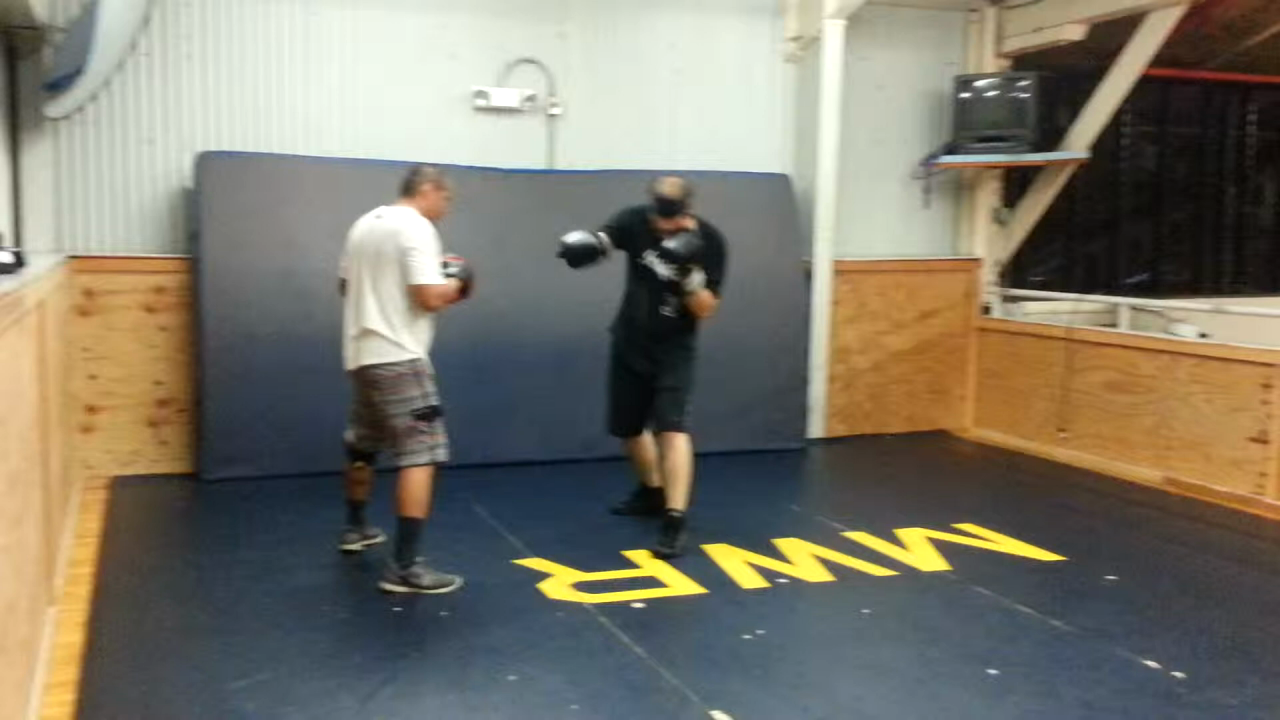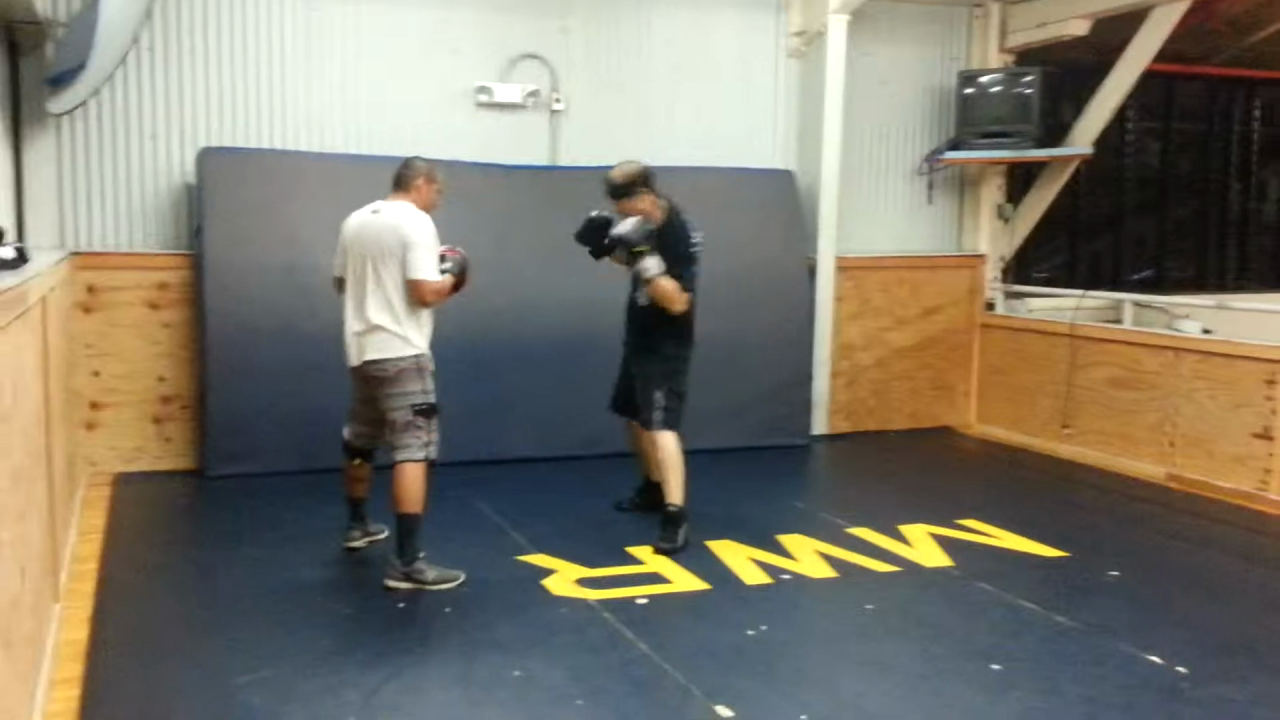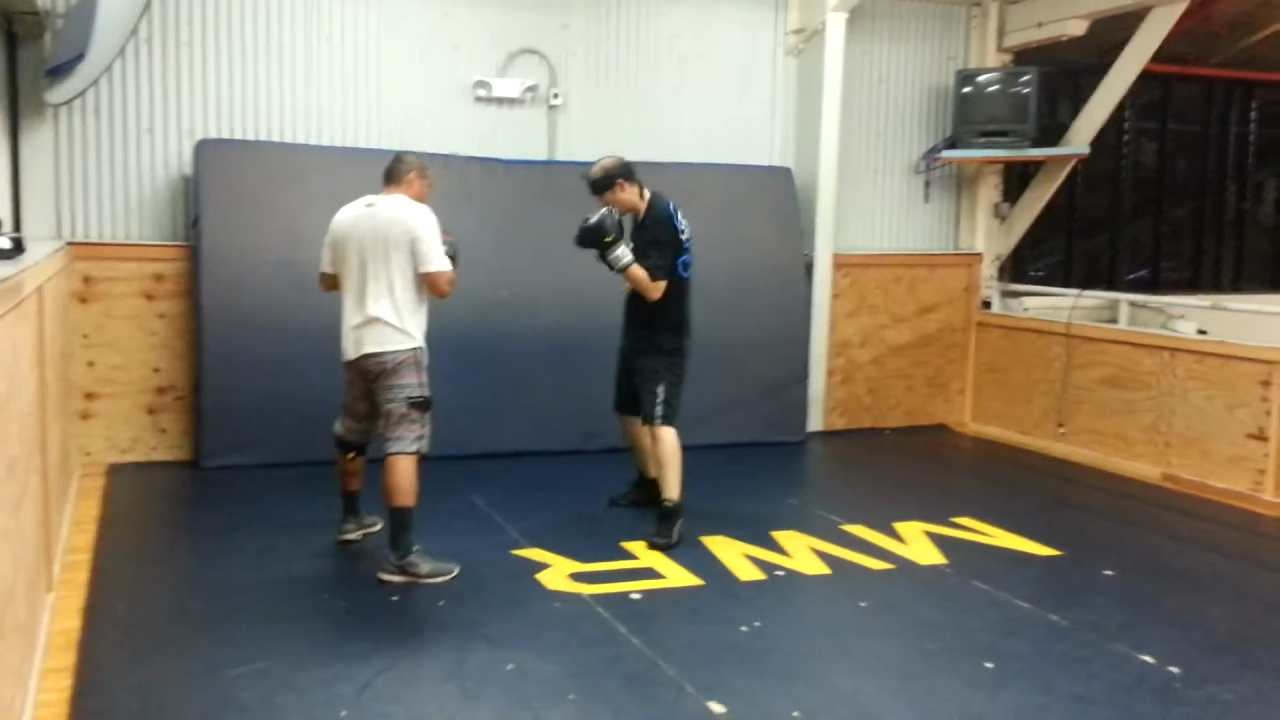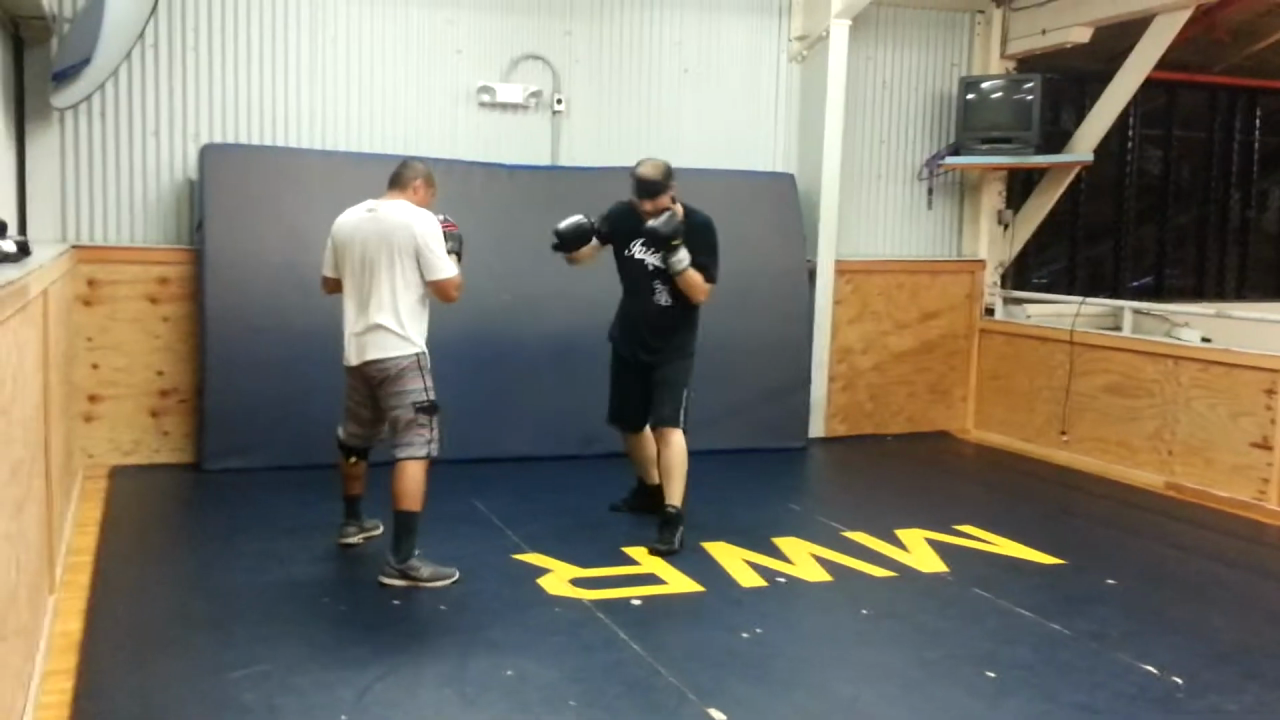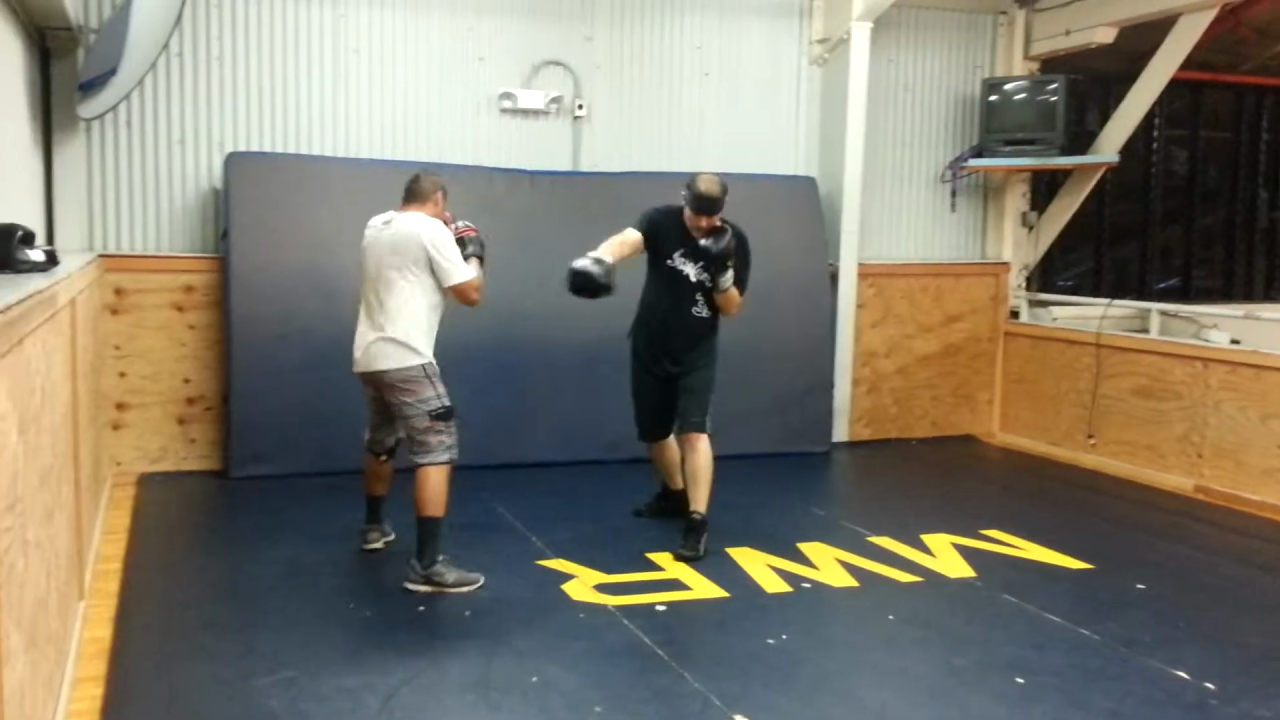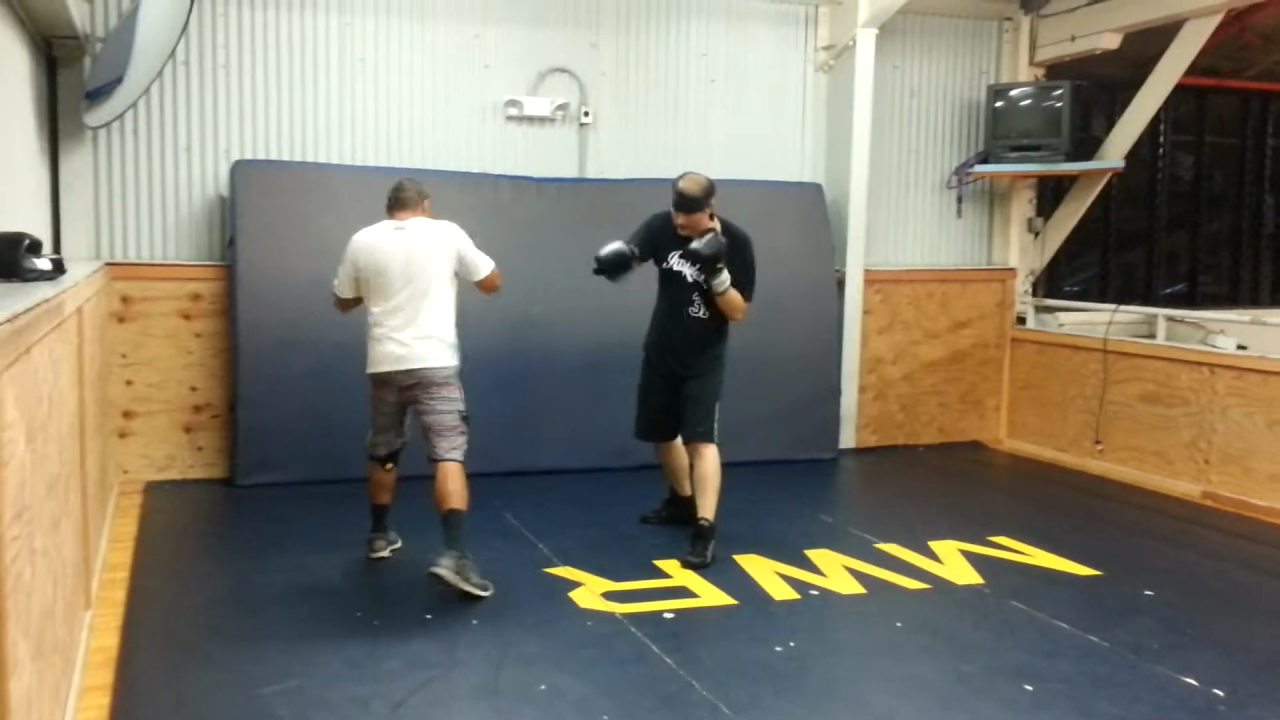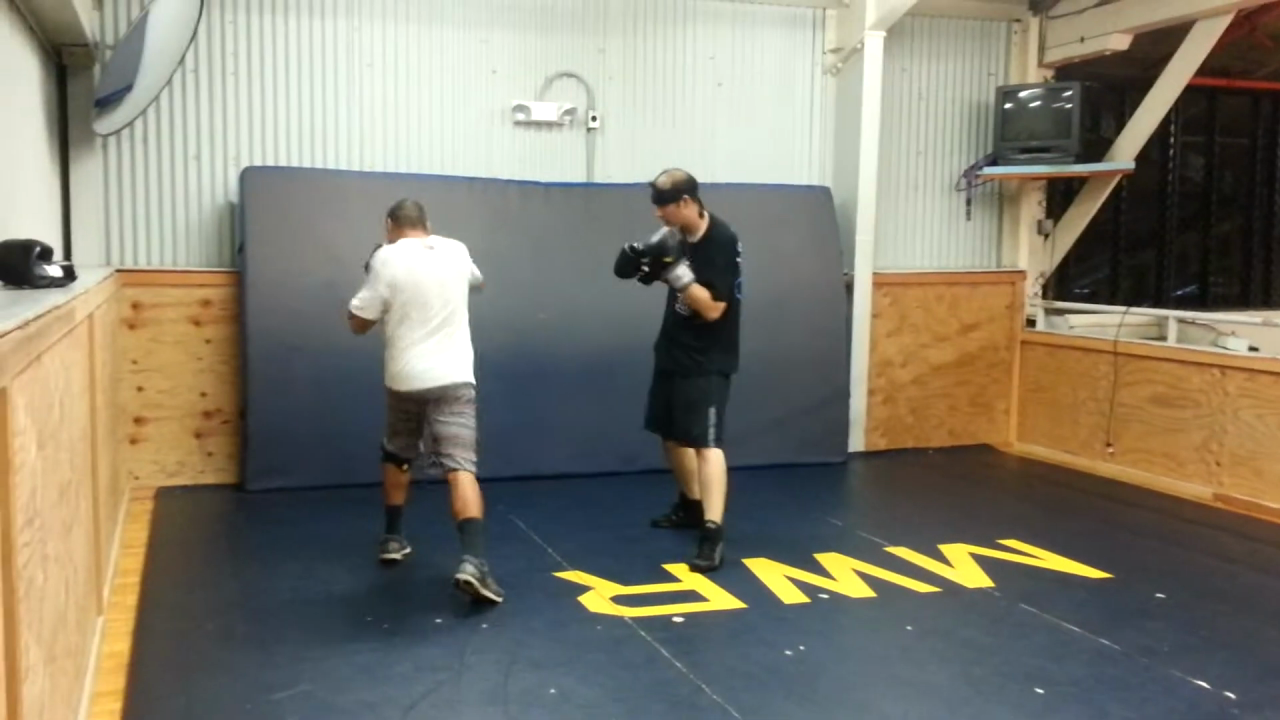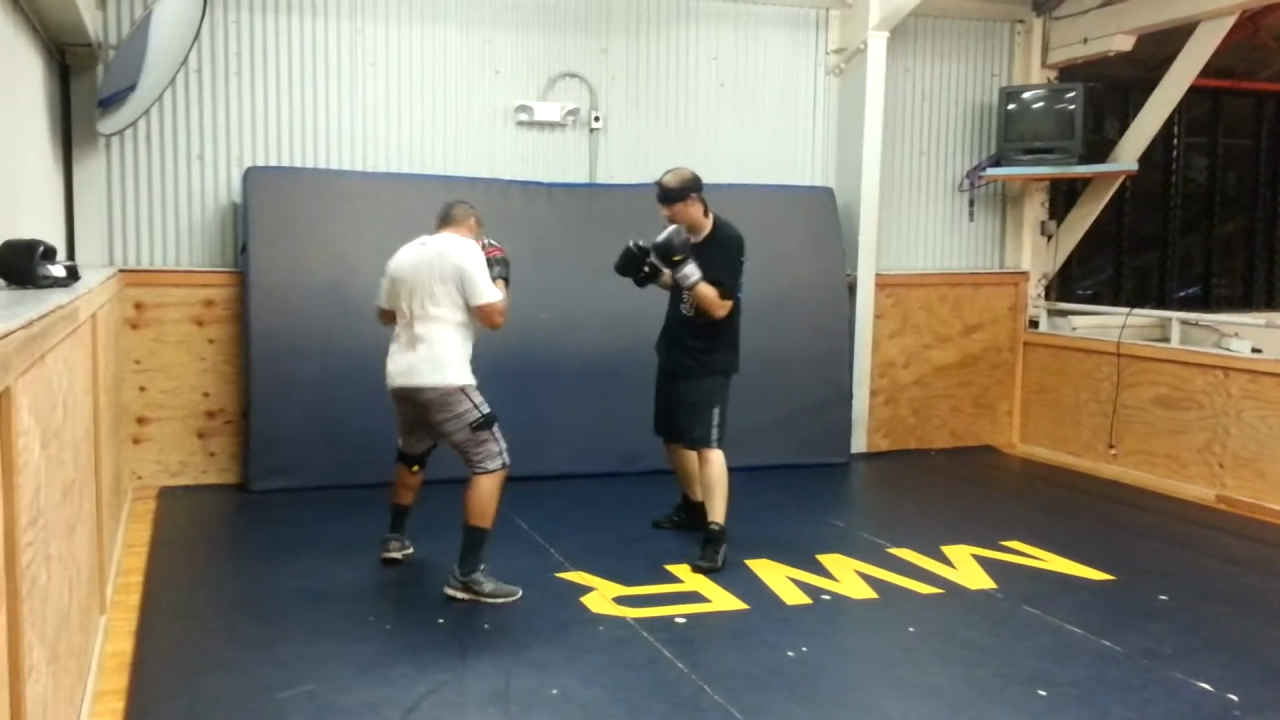
dt=0.3s
person 1, frame 1
left shoulder: (365, 224)
right shoulder: (416, 227)
left elbow: (346, 285)
right elbow: (429, 298)
right wrist: (455, 282)
left hip: (362, 356)
right hip: (398, 359)
left knee: (362, 446)
right knee: (421, 455)
left ankle: (355, 528)
right ankle: (404, 566)
person 1, frame 2
left shoulder: (356, 220)
right shoulder: (415, 222)
left elbow: (342, 282)
right elbow: (425, 294)
right wrist: (451, 274)
left hip: (362, 351)
right hip: (400, 355)
left knee: (360, 442)
right knee: (413, 451)
left ankle: (357, 525)
right ankle: (406, 562)
person 1, frame 3
left shoulder: (345, 216)
right shoulder: (416, 215)
left elbow: (328, 281)
right elbow: (442, 286)
right wrist: (444, 256)
left hip: (357, 346)
right hip: (398, 347)
left knee: (353, 436)
right knee: (404, 445)
left ankle: (352, 518)
right ankle: (401, 556)
person 1, frame 4
left shoulder: (345, 220)
right shoulder: (420, 221)
left elbow: (330, 283)
right elbow: (450, 291)
right wrist: (452, 251)
left hip: (358, 351)
right hip: (400, 353)
left knee: (355, 441)
right knee: (414, 450)
left ankle: (353, 521)
right ankle: (402, 560)
person 1, frame 5
left shoulder: (375, 228)
right shoulder: (431, 232)
right elbow: (470, 293)
right wrist: (473, 254)
left hip: (369, 360)
right hip: (407, 362)
left knee: (380, 444)
right knee: (436, 453)
left ankle: (374, 526)
right ankle: (426, 566)
person 1, frame 6
left shoulder: (363, 241)
right shoulder: (447, 233)
left elbow: (343, 302)
right elbow: (493, 283)
right wrist: (462, 260)
left hip: (385, 364)
right hip: (434, 363)
left knee: (383, 450)
right knee: (449, 454)
left ankle: (380, 535)
right ankle: (454, 555)
person 1, frame 7
left shoulder: (386, 259)
right shoulder: (455, 252)
left elbow: (358, 324)
right elbow: (475, 280)
left hip: (404, 379)
right hip: (454, 377)
left knee: (398, 454)
right knee: (460, 467)
left ankle: (393, 539)
right ankle: (474, 564)
person 1, frame 8
left shoulder: (403, 255)
right shoulder: (467, 251)
left elbow: (386, 314)
right elbow: (495, 317)
right wrist: (499, 279)
left hip: (403, 378)
right hip: (444, 379)
left knee: (412, 454)
right knee: (491, 463)
left ankle: (395, 538)
right ankle: (467, 575)
person 2, frame 1
left shoulder: (709, 241)
right shoulder: (635, 220)
left elbow: (706, 310)
right elbow: (597, 244)
left wrist: (690, 272)
right wrist: (581, 246)
left hip: (673, 350)
right hip: (629, 344)
left knee: (672, 430)
right knee: (629, 427)
left ankle: (676, 520)
right ankle: (652, 492)
person 2, frame 2
left shoulder: (676, 232)
right shoulder: (641, 216)
left elbow: (677, 303)
right elbow: (619, 257)
left wrist: (643, 256)
right wrist: (603, 241)
left hip: (665, 346)
right hip: (640, 338)
left knee: (659, 425)
right knee: (634, 416)
left ankle: (675, 516)
right ankle: (654, 487)
person 2, frame 3
left shoulder: (660, 218)
right shoulder: (635, 214)
left elbow: (654, 288)
left wrist: (615, 246)
right wrist: (605, 243)
left hip: (663, 340)
right hip: (638, 333)
left knee: (658, 420)
right knee: (629, 412)
left ankle: (671, 511)
right ankle: (650, 483)
person 2, frame 4
left shoulder: (699, 225)
right shoulder: (624, 215)
left elbow: (700, 294)
right elbow: (580, 253)
left wrist: (675, 249)
right wrist: (573, 239)
left hip: (673, 347)
right hip: (629, 341)
left knee: (668, 426)
right knee: (628, 423)
left ankle: (673, 516)
right ankle: (650, 489)
person 2, frame 5
left shoulder: (735, 241)
right shoulder: (661, 219)
left elbow: (732, 308)
right elbow: (626, 241)
left wrist: (721, 271)
right wrist: (597, 262)
left hip: (695, 354)
right hip: (649, 349)
left knee: (693, 432)
right knee: (654, 430)
left ankle: (697, 523)
right ankle: (674, 494)
person 2, frame 6
left shoulder: (736, 242)
right shoulder: (662, 225)
left elbow: (738, 312)
right elbow: (625, 254)
left wrist: (716, 272)
right wrist: (615, 256)
left hip: (704, 359)
right hip: (661, 353)
left knee: (701, 440)
right knee: (661, 433)
left ankle: (705, 530)
right ankle: (682, 501)
person 2, frame 7
left shoulder: (721, 240)
right shoulder: (680, 233)
left elbow: (711, 308)
left wrist: (673, 267)
right wrist: (648, 269)
left hip: (707, 360)
right hip: (673, 351)
left knee: (706, 442)
right knee: (671, 434)
left ankle: (713, 533)
right ankle: (691, 505)
person 2, frame 8
left shoulder: (727, 239)
right shoulder: (682, 234)
left elbow: (718, 307)
left wrist: (681, 264)
right wrist: (650, 272)
left hip: (709, 361)
right hip: (675, 353)
left knee: (706, 443)
right knee: (674, 437)
left ankle: (716, 534)
right ankle: (693, 507)
